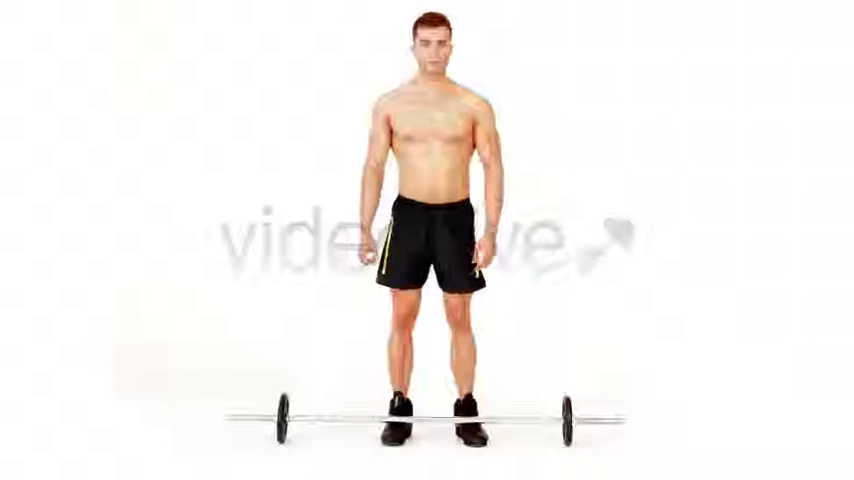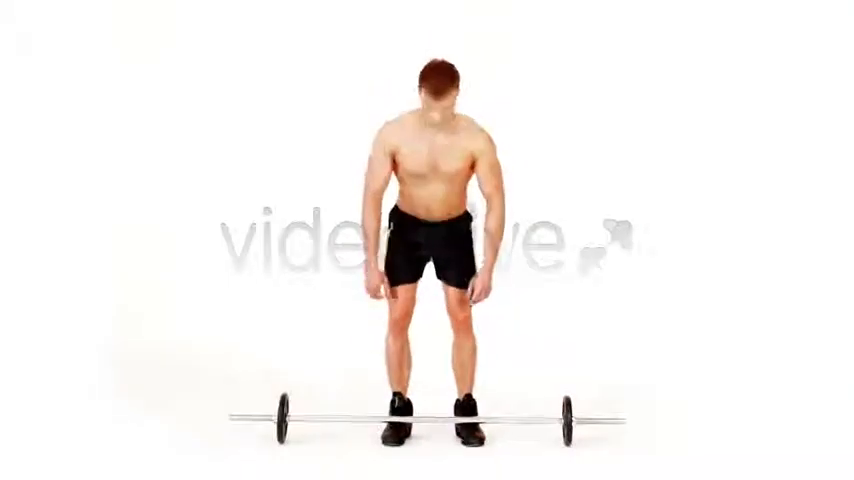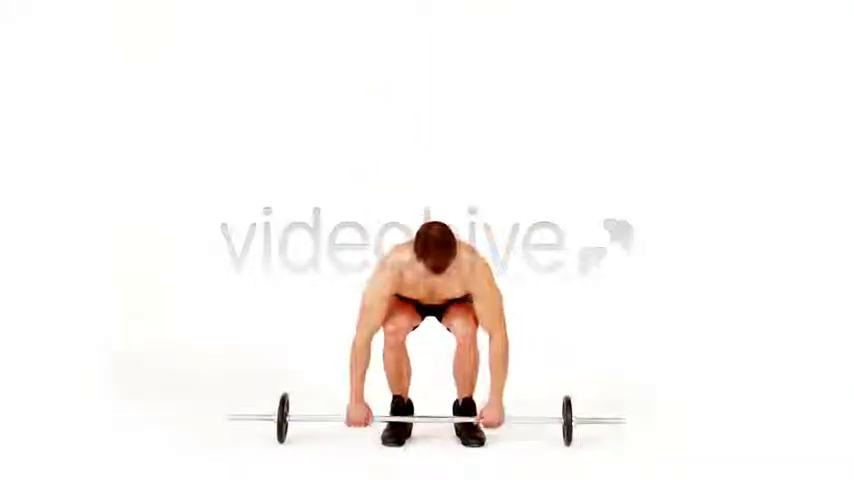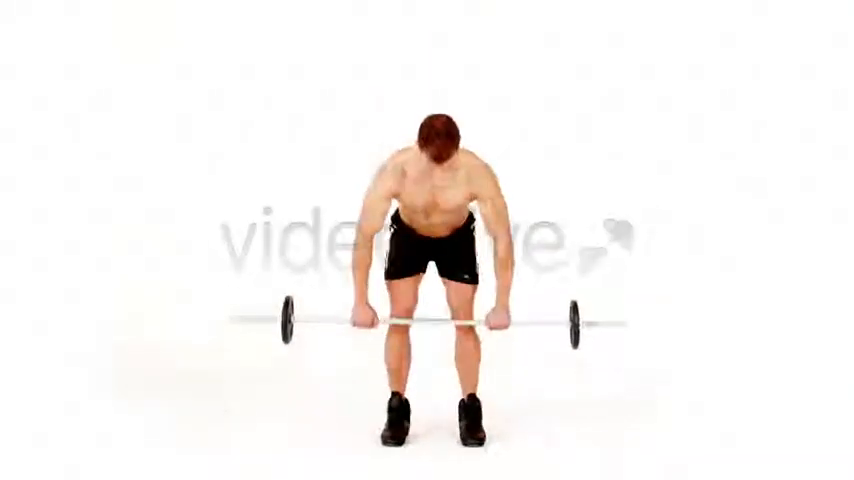
dt=1s
person 1, frame 1
left shoulder: (475, 106)
right shoulder: (389, 103)
left elbow: (493, 168)
right elbow: (373, 168)
left wrist: (490, 232)
right wrist: (365, 230)
left hip: (456, 217)
right hip: (408, 216)
left knee: (459, 318)
right knee: (402, 318)
left ankle: (466, 409)
right ankle: (399, 410)
person 1, frame 2
left shoulder: (477, 138)
right shoulder: (392, 133)
left elbow: (496, 202)
right elbow: (371, 198)
left wrist: (487, 270)
right wrist: (371, 265)
left hip: (455, 229)
right hip: (406, 226)
left knee: (461, 319)
right knee: (398, 317)
left ankle: (466, 410)
right ankle: (399, 409)
person 1, frame 3
left shoulder: (475, 268)
right shoulder: (391, 268)
left elbow: (498, 334)
right elbow: (363, 335)
left wrist: (495, 401)
right wrist: (356, 400)
left hip: (455, 300)
right hip: (407, 299)
left knee: (466, 332)
right knee: (393, 330)
left ankle: (465, 409)
right ankle: (400, 408)
person 1, frame 4
left shoulder: (478, 173)
right shoulder: (393, 171)
left elbow: (502, 238)
right elbow: (365, 235)
left wrist: (502, 304)
right wrist: (360, 301)
left hip: (457, 236)
right hip: (408, 235)
left knee: (463, 319)
right knee: (399, 316)
left ankle: (470, 409)
right ankle: (397, 409)
